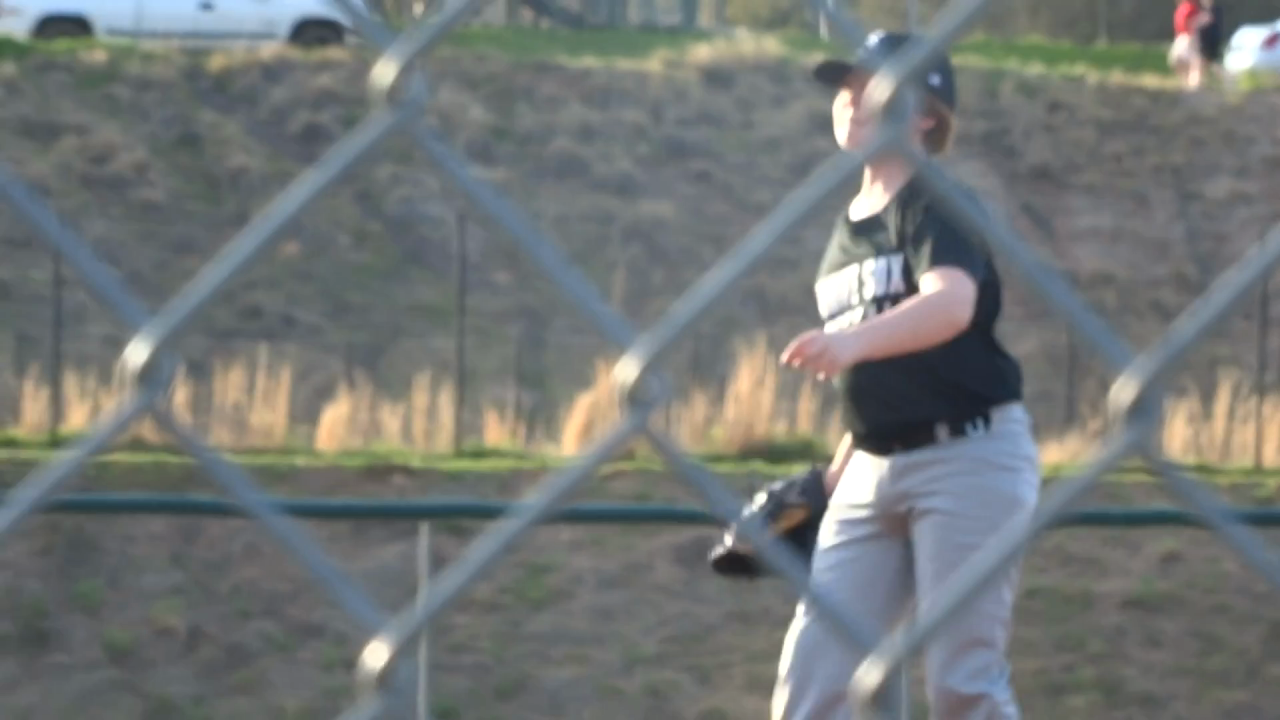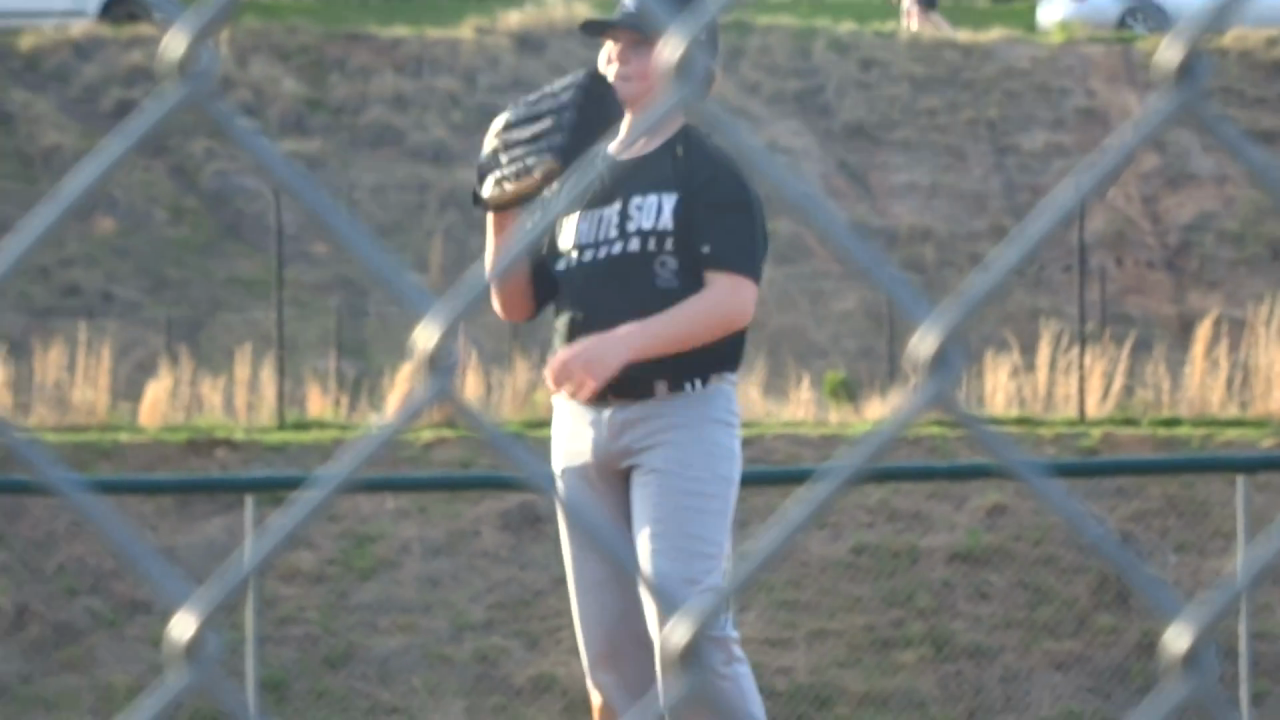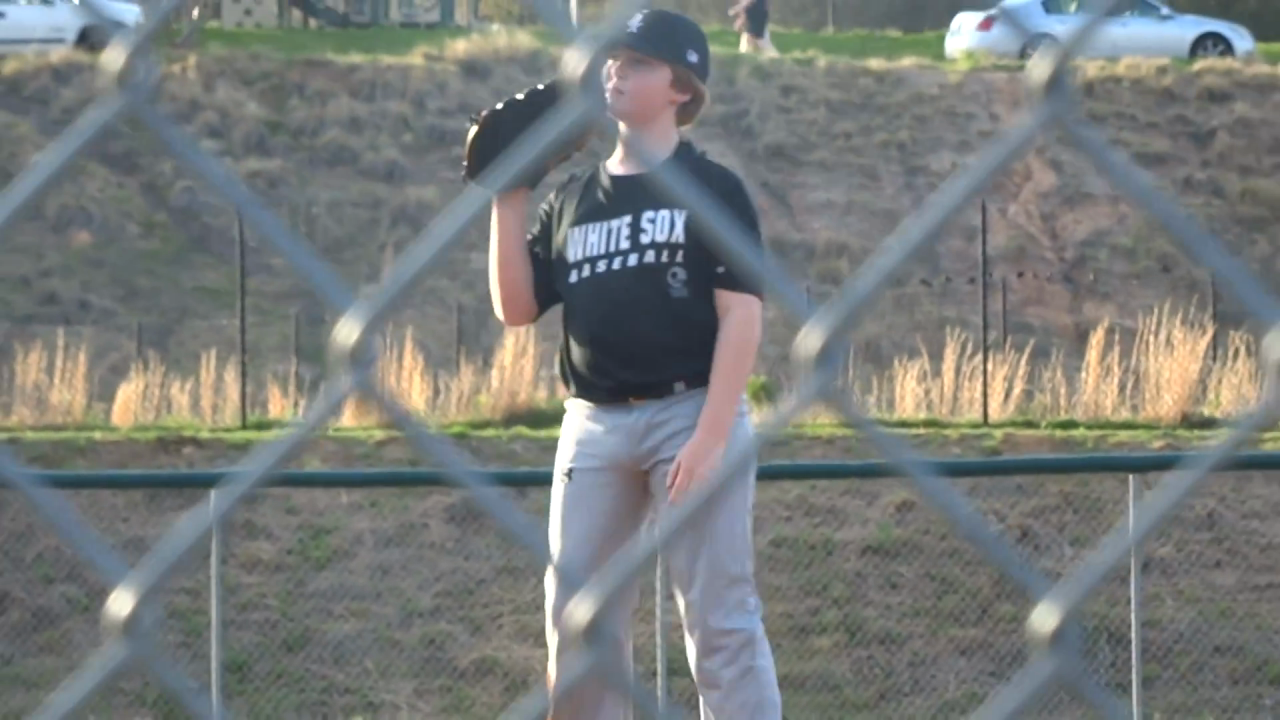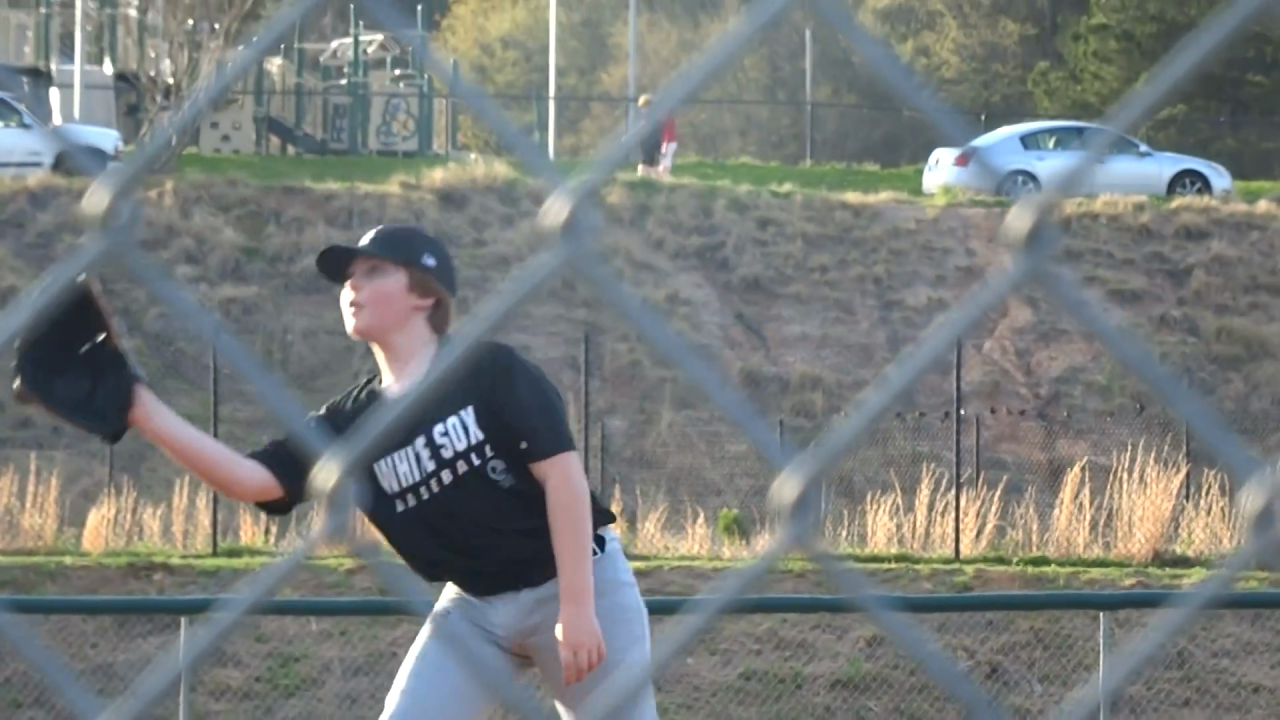
dt=1s
person 1, frame 1
left shoulder: (941, 209)
right shoulder: (848, 228)
left elbow: (952, 307)
left wrist: (853, 345)
right wrist: (838, 475)
left hip: (970, 459)
right hip: (874, 469)
right knee: (815, 660)
person 1, frame 2
left shoulder: (709, 169)
left elbow: (733, 302)
right elbow: (514, 302)
left wrist: (618, 345)
right wrist: (501, 213)
left hip: (682, 417)
right hip: (581, 425)
right knee: (610, 637)
person 1, frame 3
left shoulder: (712, 187)
right shoulder: (571, 195)
left elbow: (743, 317)
right elbow: (515, 308)
left wrist: (709, 436)
right wrist: (507, 200)
left hip: (694, 418)
right hip: (594, 425)
left knee: (721, 616)
person 1, frame 4
left shoulder: (491, 371)
right shoulder: (352, 420)
left elbow: (564, 475)
right elbow: (254, 480)
left wrist: (577, 607)
right wrist: (137, 405)
left hip: (581, 583)
right hip: (478, 607)
